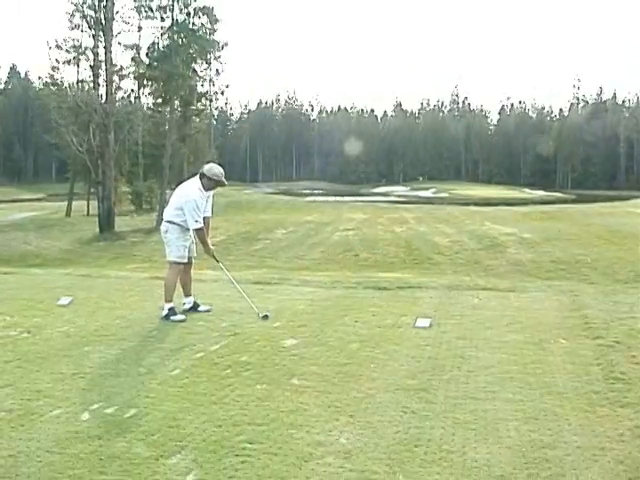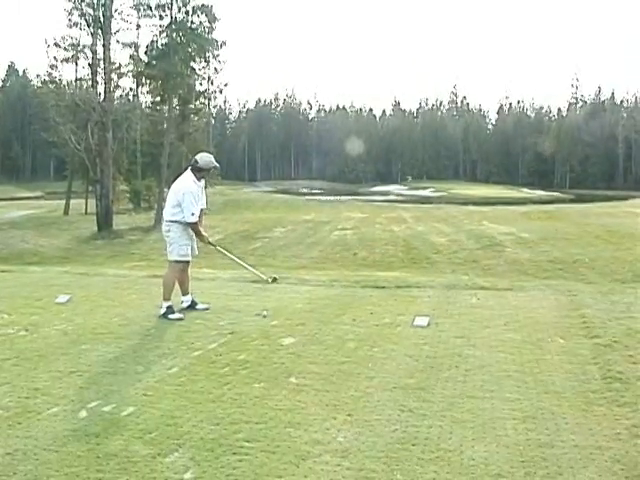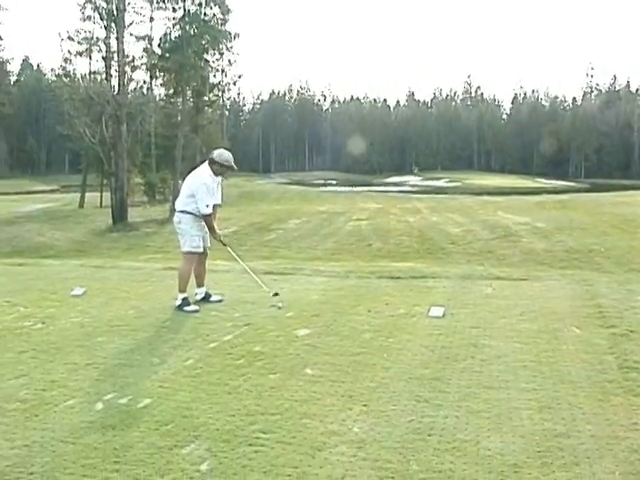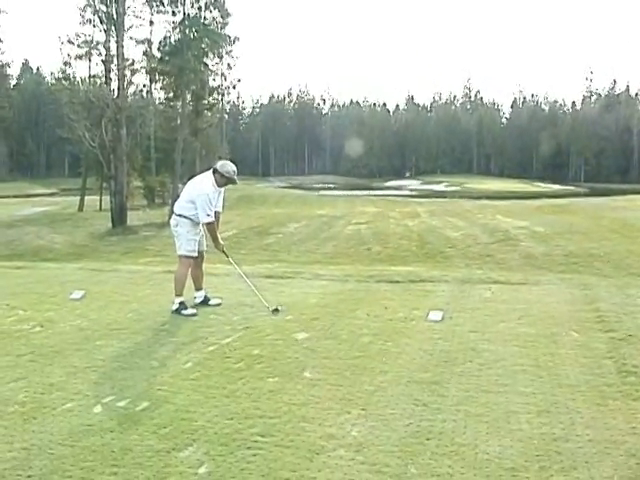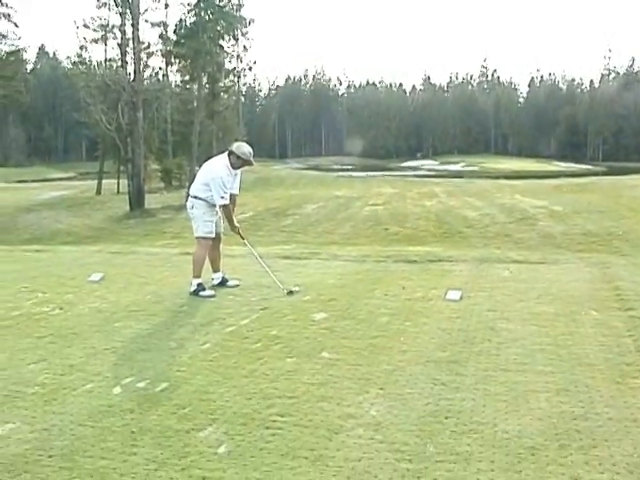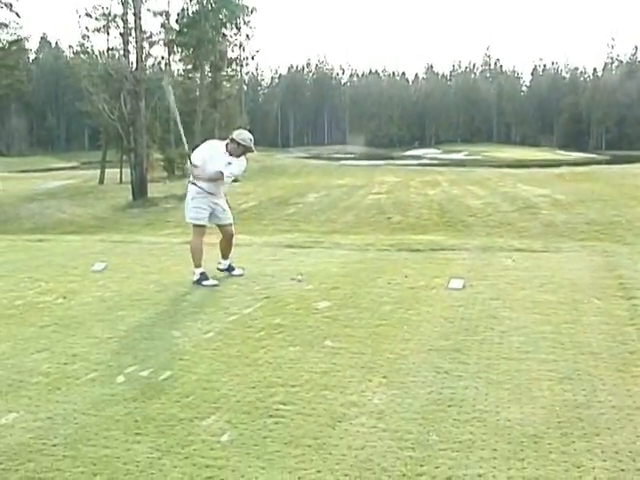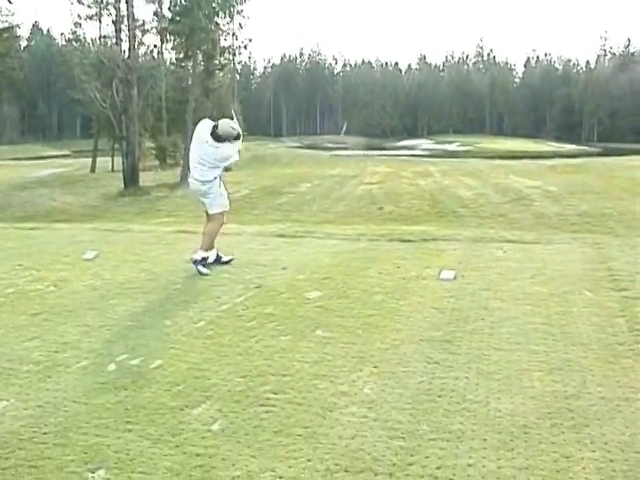
dt=0.5s
person 1, frame 1
left shoulder: (206, 188)
right shoulder: (192, 194)
left elbow: (206, 215)
right elbow: (197, 225)
left wrist: (207, 240)
right wrist: (206, 246)
left hip: (185, 228)
right hip: (174, 228)
left knee: (188, 265)
right knee: (176, 267)
left ankle: (189, 302)
right ankle: (168, 309)
person 1, frame 2
left shoulder: (198, 180)
right shoulder: (188, 187)
left elbow: (200, 207)
right elbow: (191, 218)
left wrist: (201, 230)
right wrist: (201, 235)
left hip: (185, 226)
right hip: (176, 227)
left knee: (185, 265)
right knee: (175, 266)
left ankle: (187, 301)
right ankle: (166, 307)
person 1, frame 3
left shoulder: (216, 176)
right shoulder: (203, 180)
left elbow: (215, 203)
right elbow: (206, 211)
left wrist: (213, 226)
right wrist: (213, 231)
left hip: (198, 218)
right hip: (187, 219)
left knee: (202, 256)
right knee: (190, 258)
left ankle: (201, 293)
right ankle: (181, 299)
person 1, frame 4
left shoulder: (217, 183)
right shoulder: (204, 188)
left elbow: (216, 211)
right elbow: (208, 220)
left wrist: (217, 235)
right wrist: (216, 241)
left hip: (195, 222)
right hip: (183, 222)
left knee: (199, 259)
right knee: (186, 262)
left ankle: (200, 296)
right ankle: (178, 303)
person 1, frame 5
left shoulder: (235, 167)
right shoulder: (219, 170)
left elbow: (233, 194)
right elbow: (223, 202)
left wrist: (232, 218)
right wrist: (232, 223)
left hip: (212, 205)
right hip: (200, 204)
left knee: (216, 241)
right knee: (204, 244)
left ankle: (218, 277)
right ankle: (196, 284)
person 1, frame 6
left shoulder: (240, 162)
right shoulder: (211, 146)
left elbow: (220, 175)
right elbow: (194, 163)
left wrist: (202, 175)
right wrist: (195, 170)
left hip: (217, 196)
right hip: (197, 192)
left knee: (229, 232)
right knee: (199, 232)
left ankle: (225, 263)
right ankle: (198, 274)
person 1, frame 7
left shoulder: (203, 127)
right shoulder: (227, 149)
right elbow: (234, 156)
right wrist: (237, 145)
left hip: (196, 181)
right hip: (210, 184)
left knee: (212, 220)
right knee: (218, 220)
left ankle: (212, 254)
right ankle: (200, 256)
